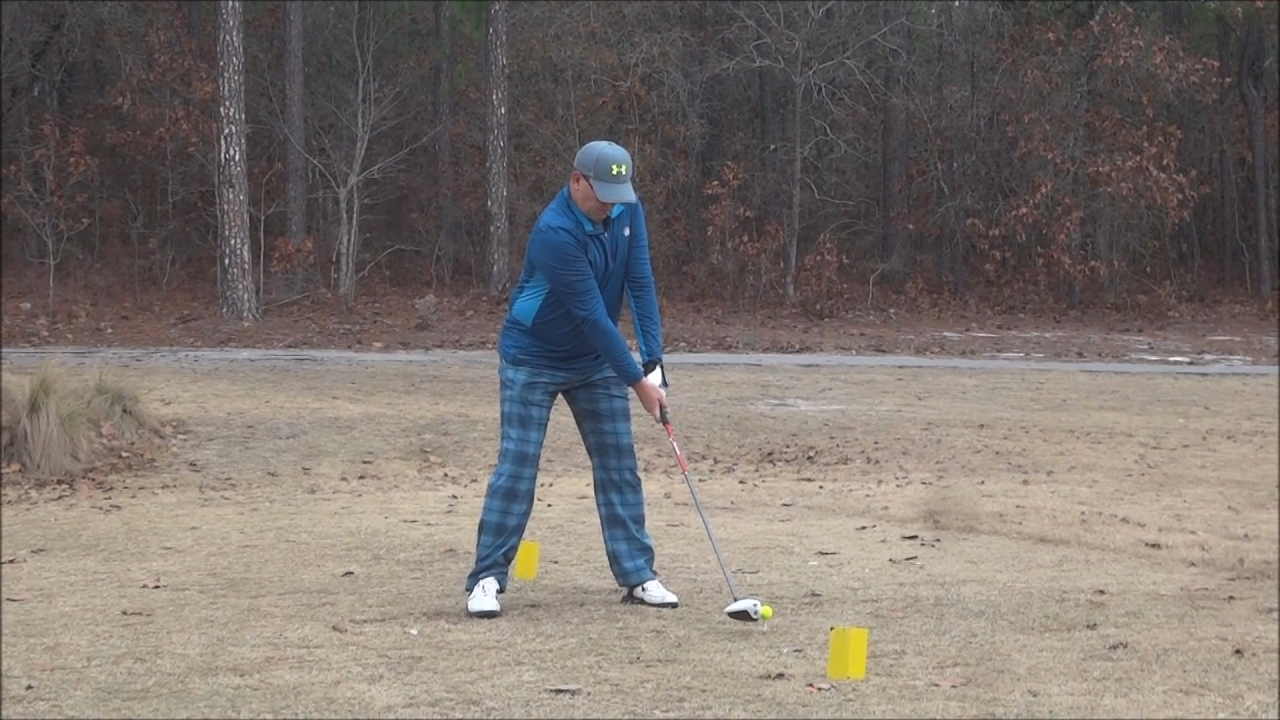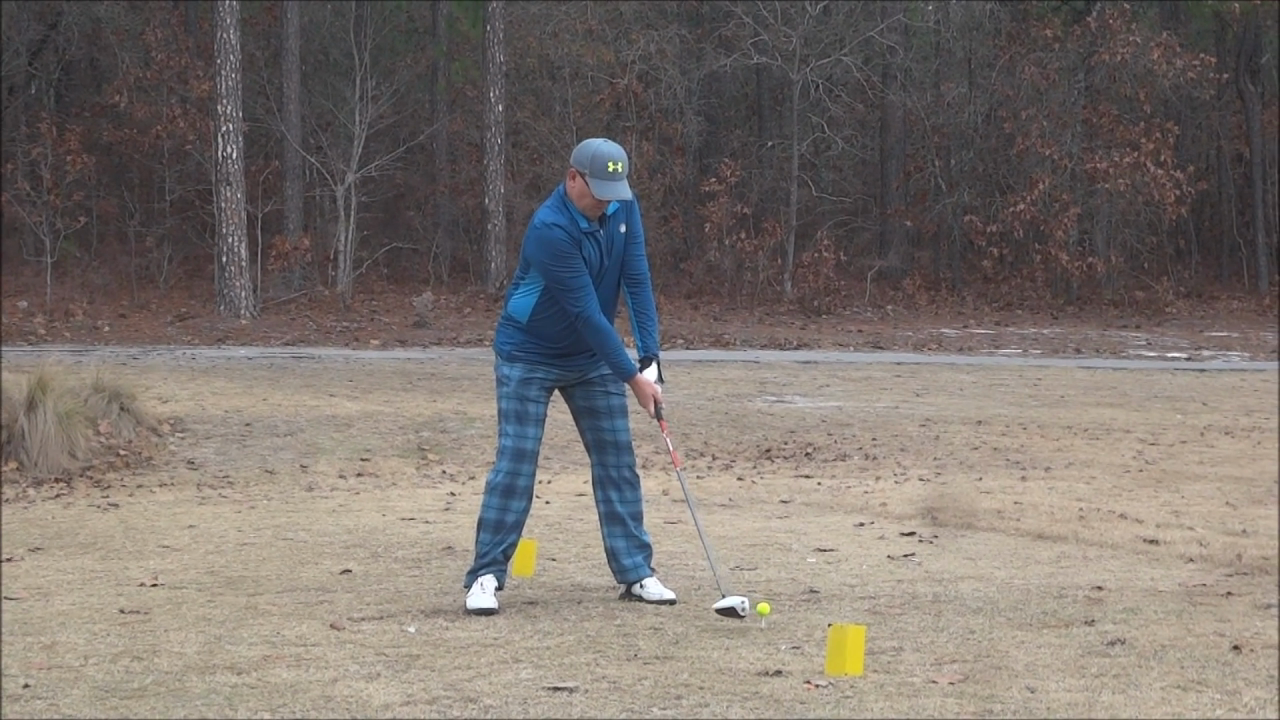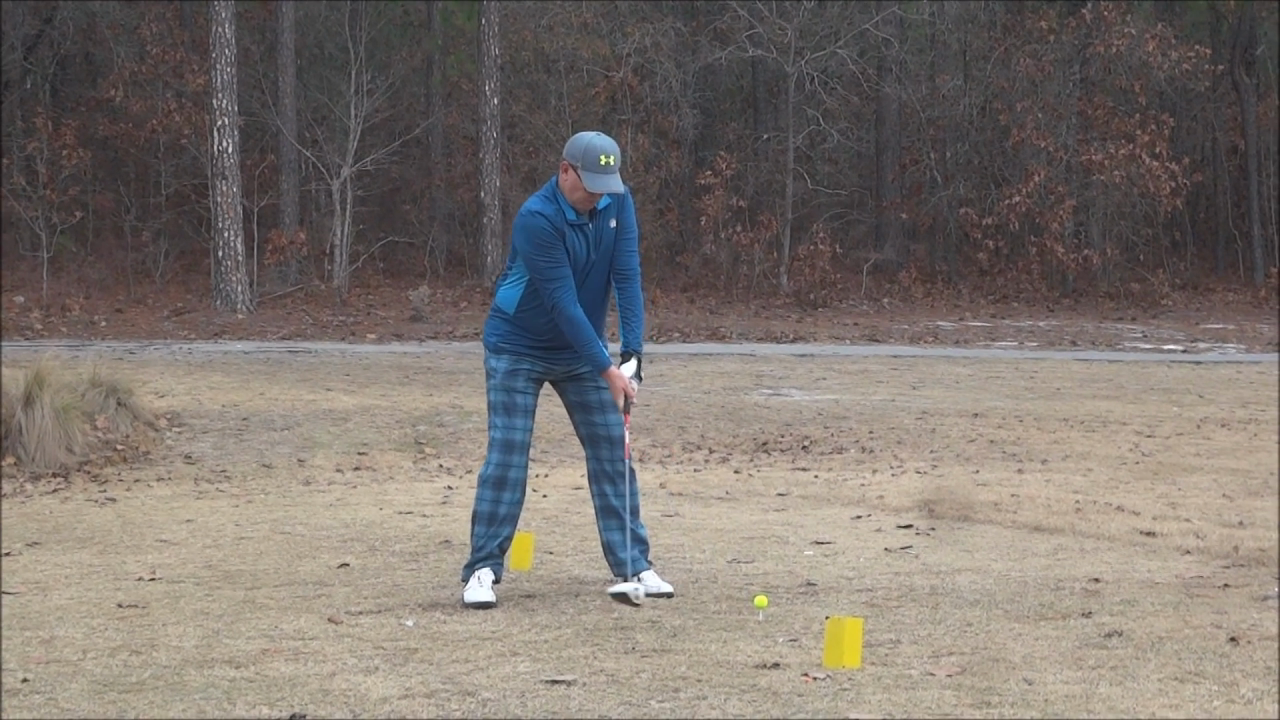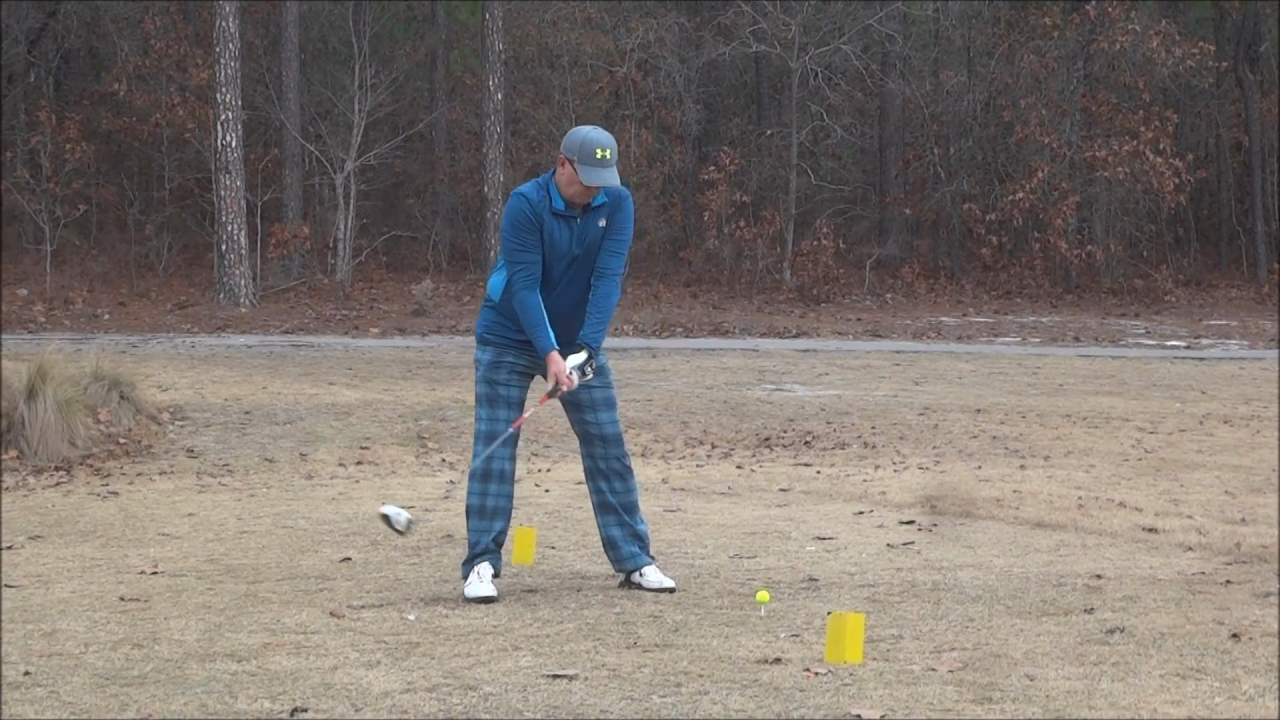
dt=0.5s
person 1, frame 1
left shoulder: (627, 209)
right shoulder: (555, 232)
left elbow: (640, 284)
right elbow: (592, 314)
left wrist: (654, 361)
right wrist: (637, 380)
left hip: (596, 358)
right hip: (533, 359)
left knee: (619, 465)
right knee: (517, 466)
left ankle: (637, 575)
right ankle: (487, 578)
person 1, frame 2
left shoulder: (623, 207)
right shoulder: (550, 229)
left elbow: (637, 282)
right elbow: (586, 312)
left wrist: (650, 356)
right wrist: (633, 376)
left hip: (592, 355)
right hip: (528, 355)
left knee: (617, 460)
right knee: (516, 462)
left ankle: (635, 572)
right ankle: (485, 575)
person 1, frame 3
left shoulder: (618, 202)
right shoulder: (536, 218)
left elbow: (627, 278)
right elbow: (562, 303)
left wrist: (632, 351)
right wrist: (607, 369)
left hip: (582, 348)
right hip: (518, 348)
left knee: (612, 453)
right knee: (507, 456)
left ankle: (632, 565)
right ankle: (482, 570)
person 1, frame 4
left shoulder: (617, 203)
right shoulder: (526, 204)
left elbow: (608, 280)
right elbow: (525, 286)
left wrist: (586, 348)
right wrist: (550, 355)
left hip: (578, 342)
right hip: (508, 340)
left knee: (608, 448)
right knee: (494, 448)
left ankle: (634, 561)
right ankle: (481, 564)
